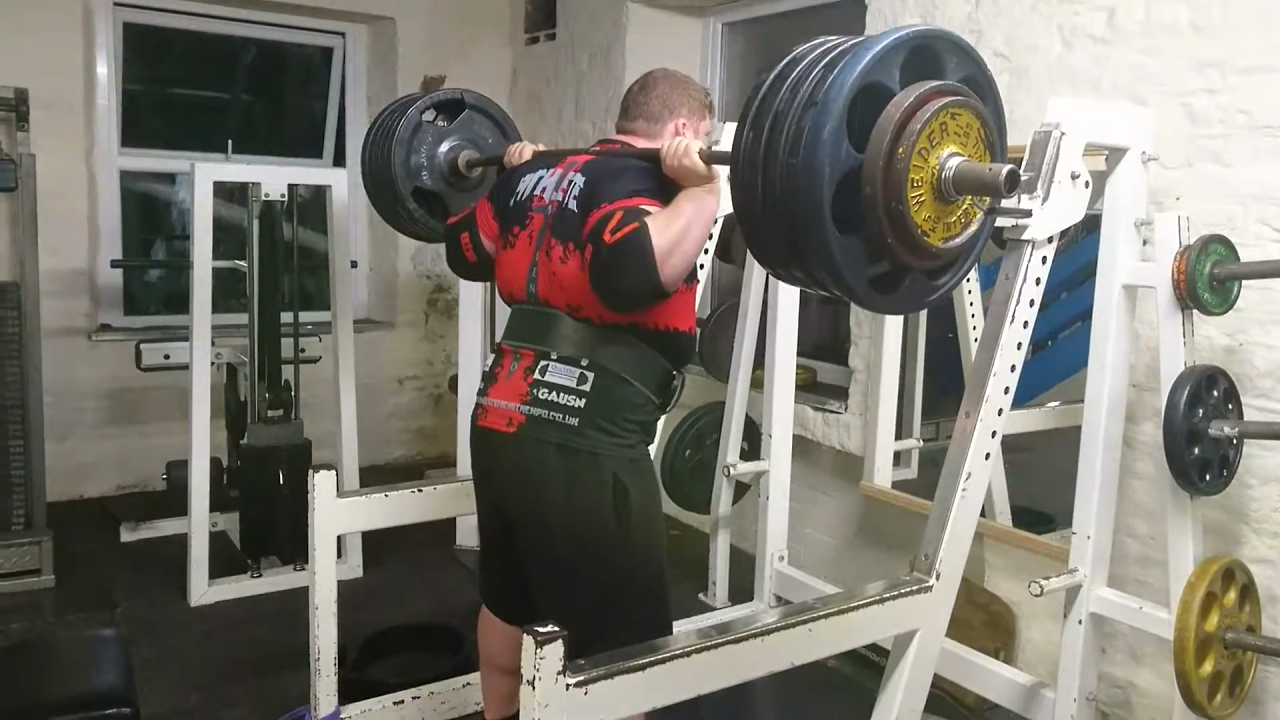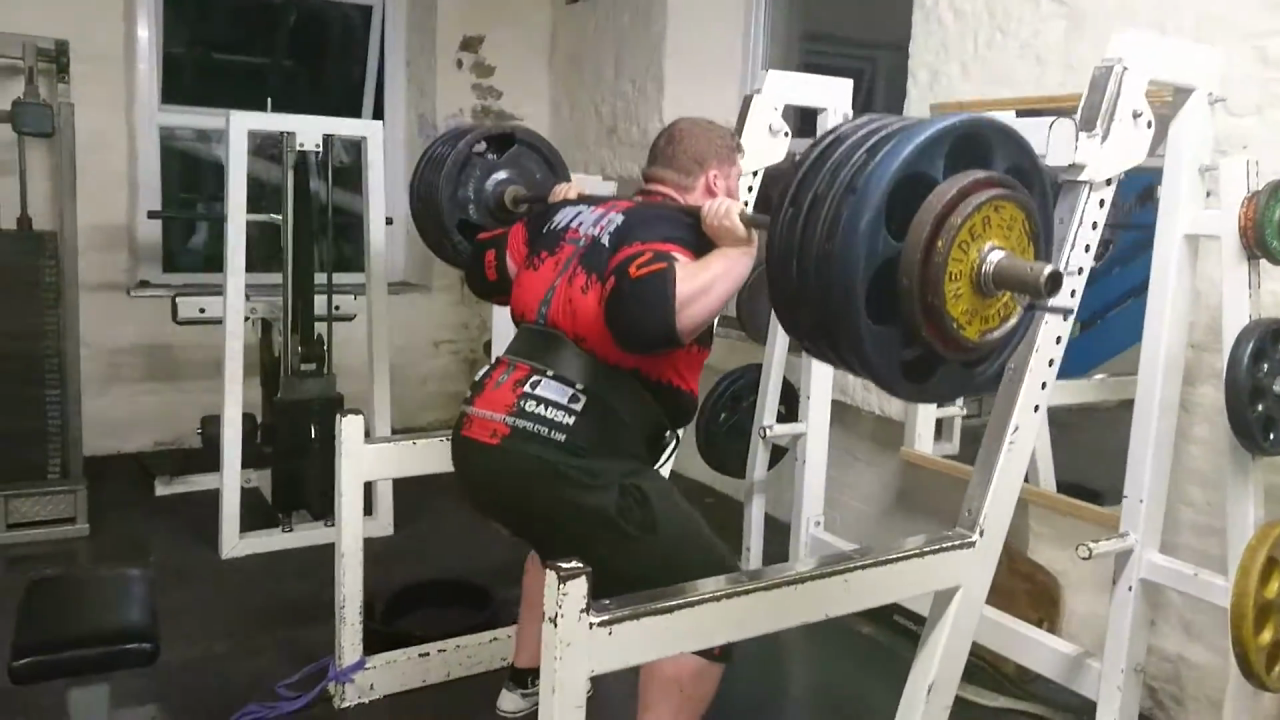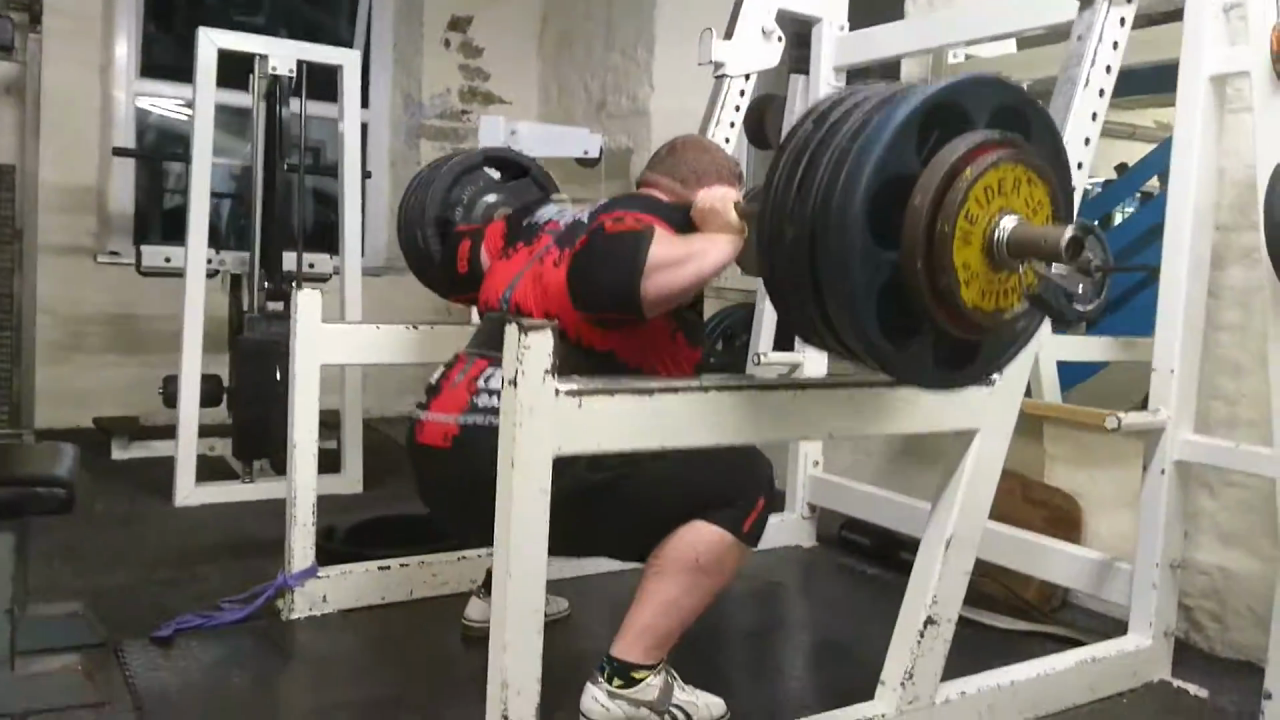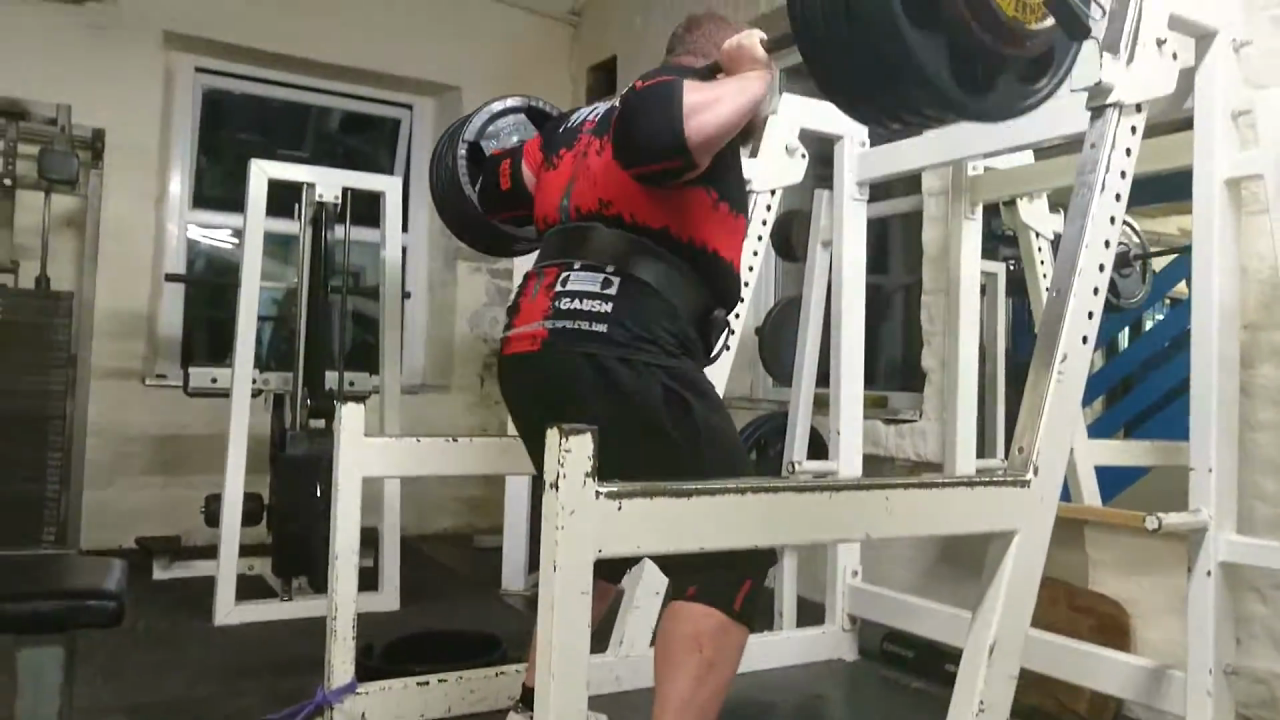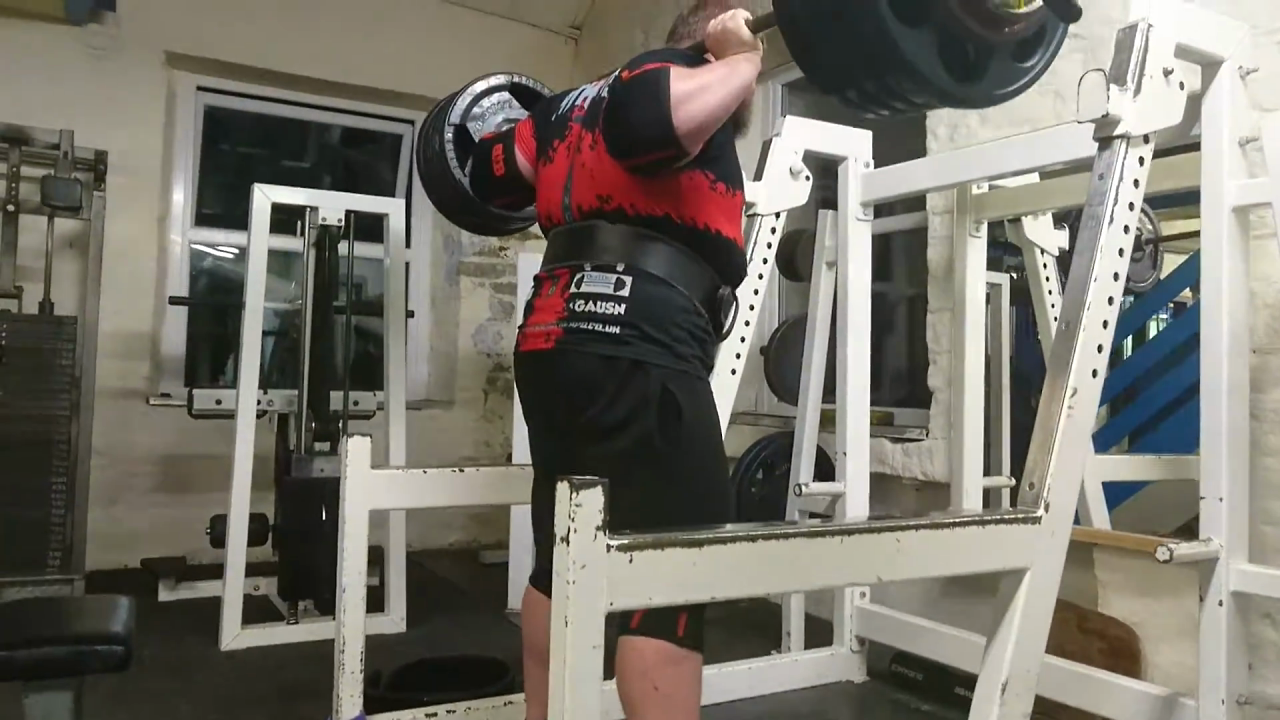
dt=1s
person 1, frame 1
left shoulder: (541, 176)
right shoulder: (640, 181)
left elbow: (464, 248)
right elbow: (635, 273)
right wrist: (700, 188)
left hip: (503, 423)
right hip: (581, 446)
left knee: (509, 598)
right knee: (616, 645)
person 1, frame 2
left shoulder: (572, 212)
right shoulder: (675, 232)
left elbow: (484, 270)
right elbow: (650, 316)
right wrist: (736, 249)
left hip: (485, 437)
right hip: (563, 459)
left knee: (568, 534)
person 1, frame 3
left shoulder: (554, 215)
right shoulder: (659, 227)
left elbow: (460, 263)
right elbow: (611, 277)
right wrist: (722, 238)
left hip: (448, 454)
right hip: (507, 462)
right knee: (740, 485)
person 1, frame 4
left shoulder: (590, 119)
right shoulder: (684, 94)
left elbow: (495, 188)
right elbow: (662, 130)
right wrist: (755, 76)
left hip: (538, 349)
right hip: (611, 353)
right knee: (730, 552)
person 1, frame 5
left shoulder: (579, 101)
right shoulder: (675, 72)
left elbow: (488, 171)
right elbow: (654, 116)
left hip: (558, 346)
right hip: (633, 354)
left knee: (564, 558)
